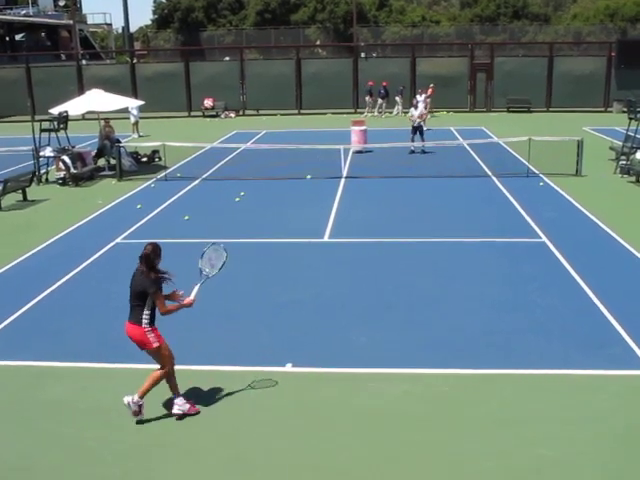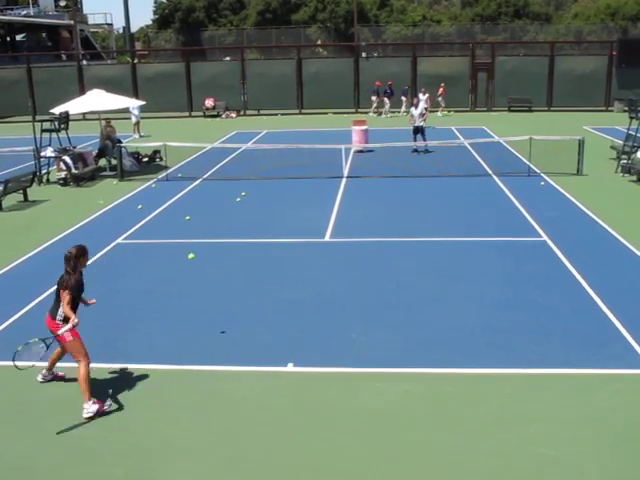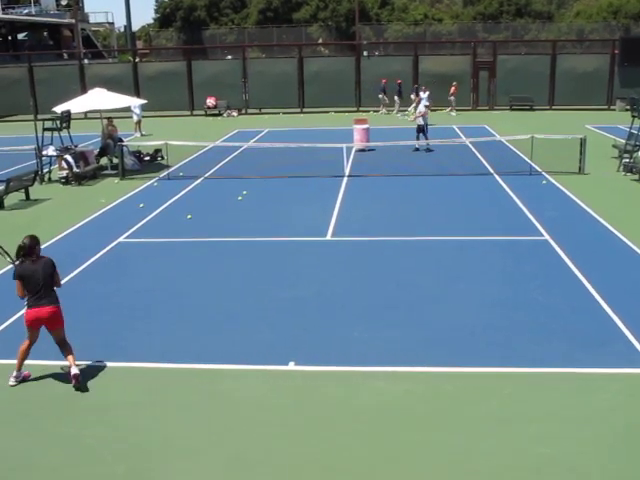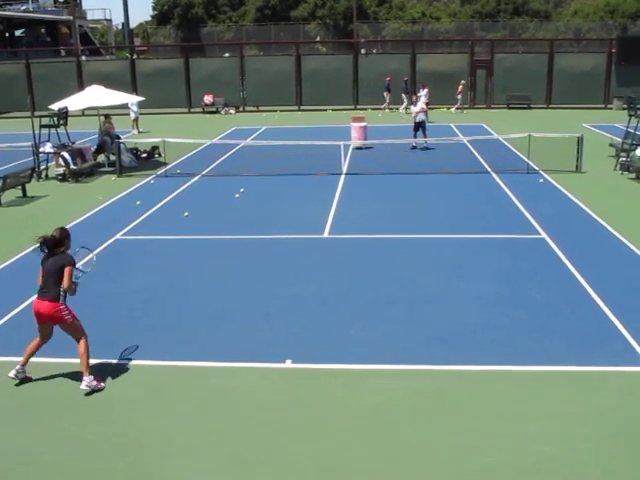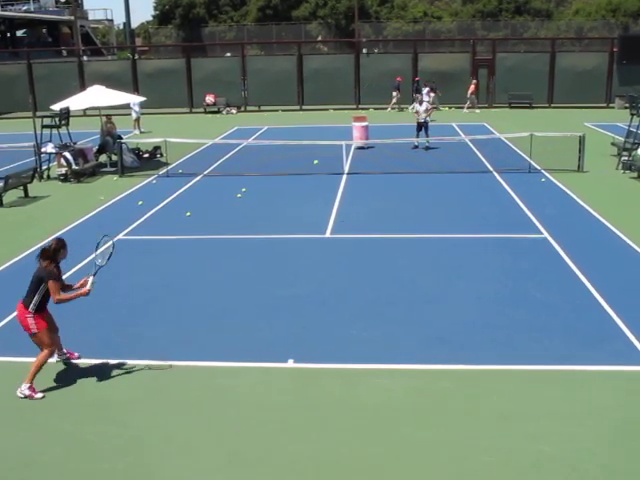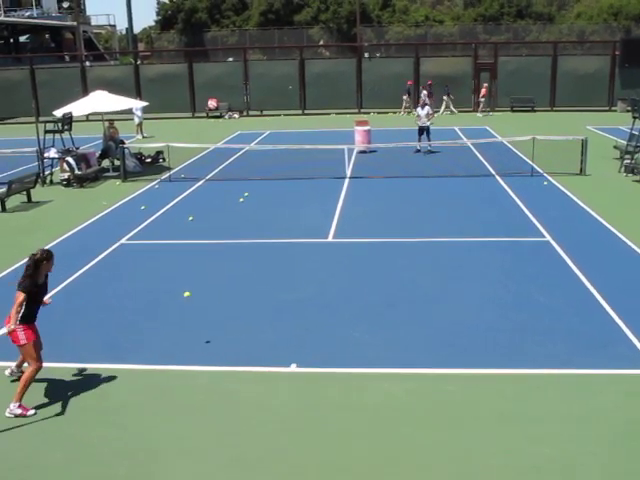
dt=0.5s
person 1, frame 1
left shoulder: (139, 272)
right shoulder: (151, 280)
right elbow: (164, 310)
left wrist: (172, 295)
right wrist: (185, 304)
left hip: (136, 326)
right hip: (142, 329)
left knee: (168, 363)
right knee: (168, 367)
left ankle: (179, 403)
right ankle: (136, 400)
person 1, frame 2
left shoulder: (76, 274)
right shoulder: (69, 279)
right elbow: (65, 306)
left wrist: (85, 301)
right wrist: (72, 318)
left hip: (61, 322)
right hip: (60, 324)
left knee: (66, 346)
right knee: (83, 360)
left ankle: (47, 373)
right ankle: (89, 405)
person 1, frame 3
left shoulder: (19, 269)
right shoulder: (48, 262)
left elbow: (21, 295)
right elbow: (57, 284)
left hip: (33, 312)
right hip: (52, 309)
left knee: (30, 341)
right knee: (61, 341)
left ankle: (16, 375)
right ankle: (73, 368)
person 1, frame 4
left shoulder: (46, 257)
right shoulder: (68, 259)
left elbow: (41, 282)
right elbow: (66, 286)
right wrist: (73, 289)
left hip: (39, 304)
right hip: (55, 306)
left knee: (43, 337)
right knee: (81, 337)
left ankle: (19, 369)
right ankle: (87, 379)
person 1, frame 5
left shoulder: (53, 266)
right shoulder: (50, 270)
left elbow: (62, 288)
right elbow: (56, 299)
left wrist: (78, 286)
right wrist: (80, 293)
left hip: (38, 309)
right hip: (29, 312)
left knee: (54, 331)
right knee: (49, 349)
left ankle: (62, 354)
right ankle: (25, 387)
person 1, frame 6
left shoulder: (43, 277)
right shoulder: (29, 282)
right elbow: (17, 306)
left wrist: (42, 302)
right wrist: (12, 325)
left hip: (29, 322)
right hip: (21, 325)
left knee: (37, 349)
right knee: (36, 364)
left ankle: (15, 370)
right ankle: (15, 406)
